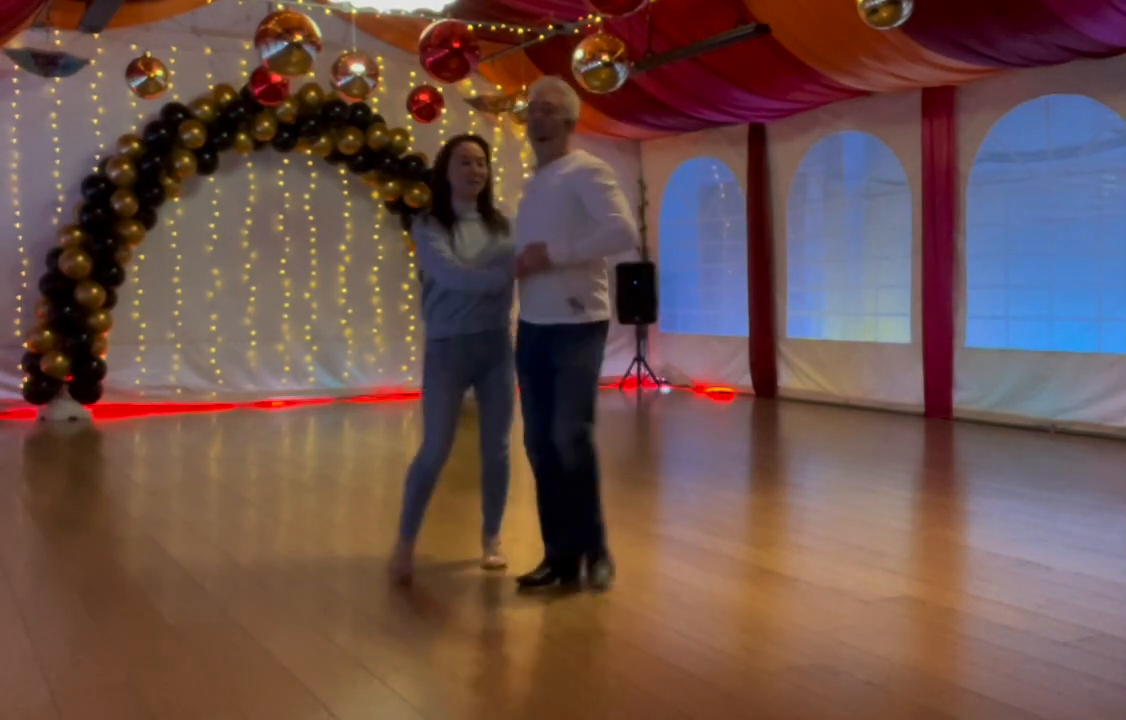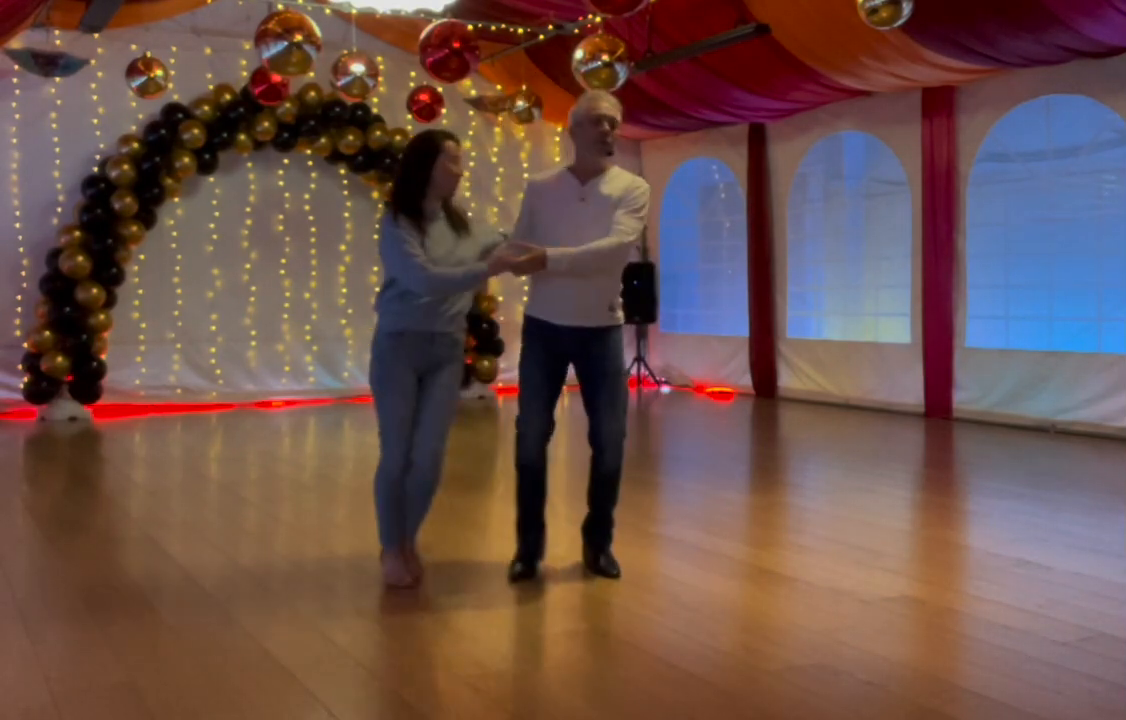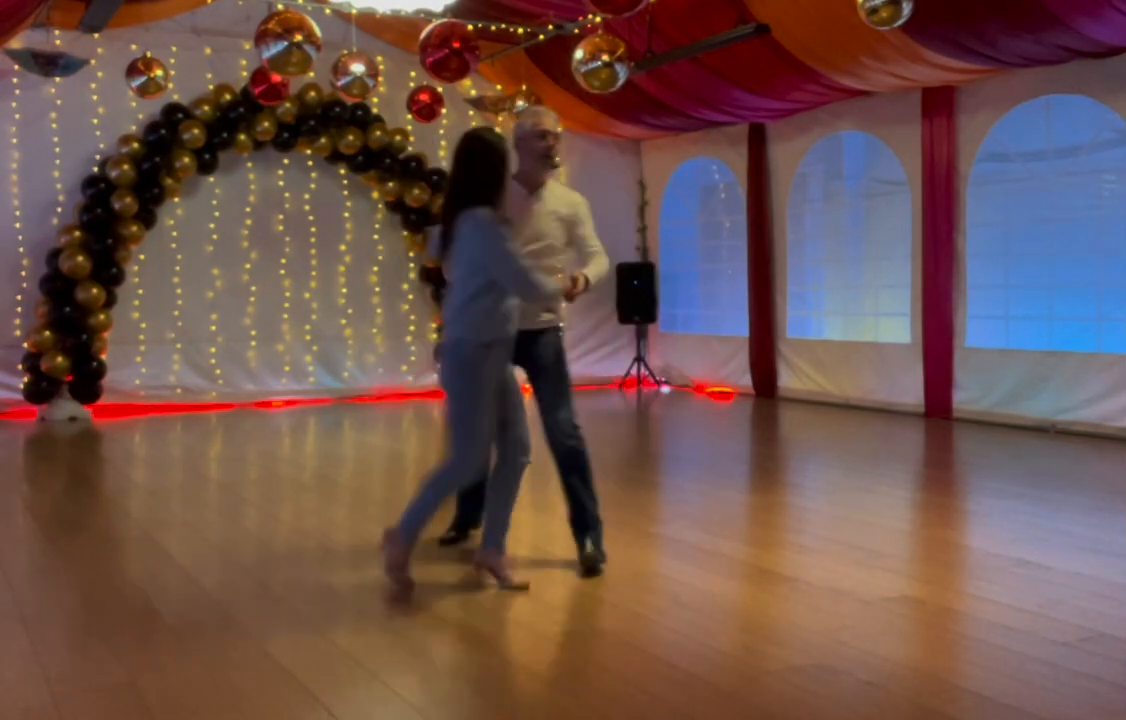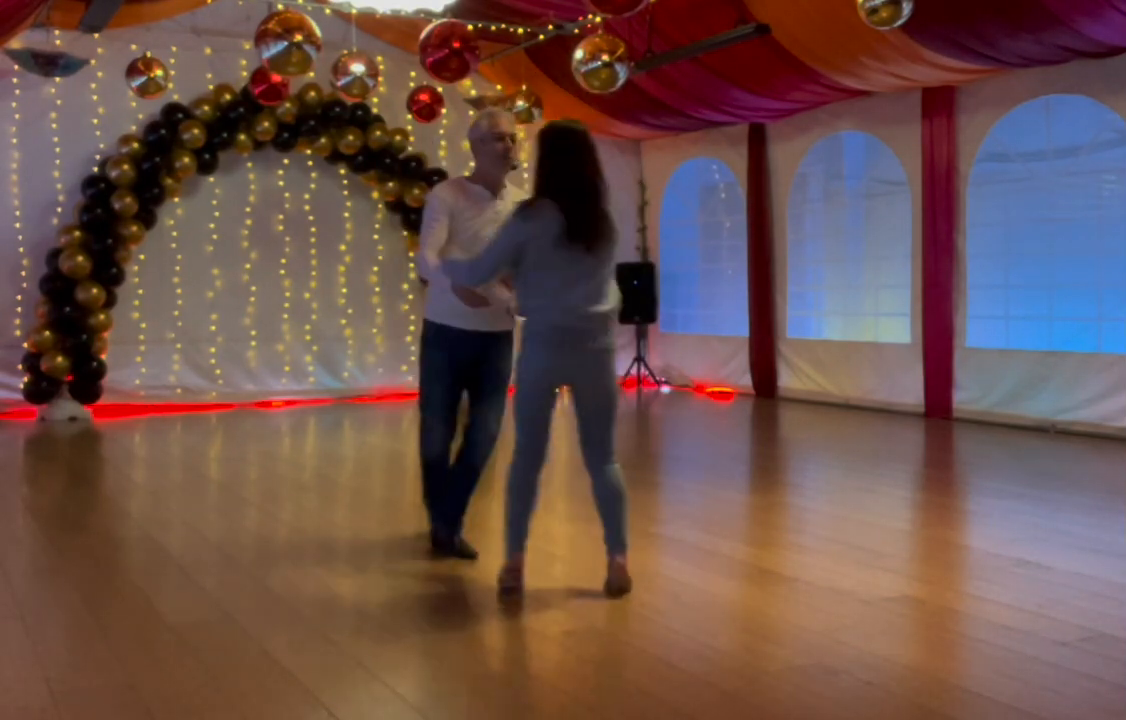
dt=0.4s
person 1, frame 1
left shoulder: (587, 171)
right shoulder: (534, 183)
left elbow: (625, 232)
left wrist: (556, 255)
left hip: (577, 327)
right hip: (533, 327)
left knee: (571, 438)
right knee: (539, 441)
left ankle: (593, 548)
right ankle: (562, 553)
person 1, frame 2
left shoulder: (632, 188)
right shoulder: (540, 189)
left elbow: (616, 248)
right elbow: (518, 248)
left wrist: (551, 259)
left hip: (601, 331)
right hip: (543, 326)
left knee: (609, 438)
right knee: (532, 433)
left ankle: (598, 542)
right ankle: (529, 541)
person 1, frame 3
left shoulder: (571, 203)
left elbow: (597, 257)
left wrist: (583, 278)
left hip: (541, 330)
left knee: (563, 427)
left ankle: (588, 534)
right ankle: (467, 516)
person 1, frame 4
left shoulder: (524, 206)
right shoulder: (446, 196)
right elbow: (427, 259)
right wrist: (455, 284)
left hip: (497, 335)
right hip: (445, 331)
left knee: (483, 434)
right knee: (436, 432)
left ankle: (448, 524)
right ankle: (438, 513)
person 2, frame 1
left shoulder: (501, 226)
right shoulder: (430, 226)
right elbow: (455, 275)
right wrist: (509, 270)
left hip: (496, 344)
right hip: (447, 346)
left knee: (496, 447)
right knee: (435, 450)
left ankle: (491, 536)
right ankle: (405, 541)
person 2, frame 2
left shoulder: (462, 225)
right shoulder: (397, 223)
left elbow: (499, 248)
right elbow: (424, 279)
right wrist: (487, 270)
left hip: (446, 349)
right hip: (398, 345)
left knee: (430, 455)
right knee: (396, 454)
left ankle: (409, 538)
right ankle: (390, 549)
person 2, frame 3
left shoulder: (463, 220)
right shoulder: (485, 221)
left elbow: (465, 266)
right elbow: (527, 286)
right wrist: (560, 285)
left hip: (488, 354)
right hip: (473, 354)
left knee: (516, 451)
right knee: (467, 462)
left ankle: (491, 550)
right ankle: (401, 539)
person 2, frame 4
left shoulder: (533, 216)
right shoulder: (604, 223)
left elbow: (480, 272)
left wrist: (444, 265)
left hip: (542, 345)
right hip: (595, 347)
left knee: (527, 454)
right knee: (601, 457)
left ankle: (514, 558)
right ankle: (617, 561)
